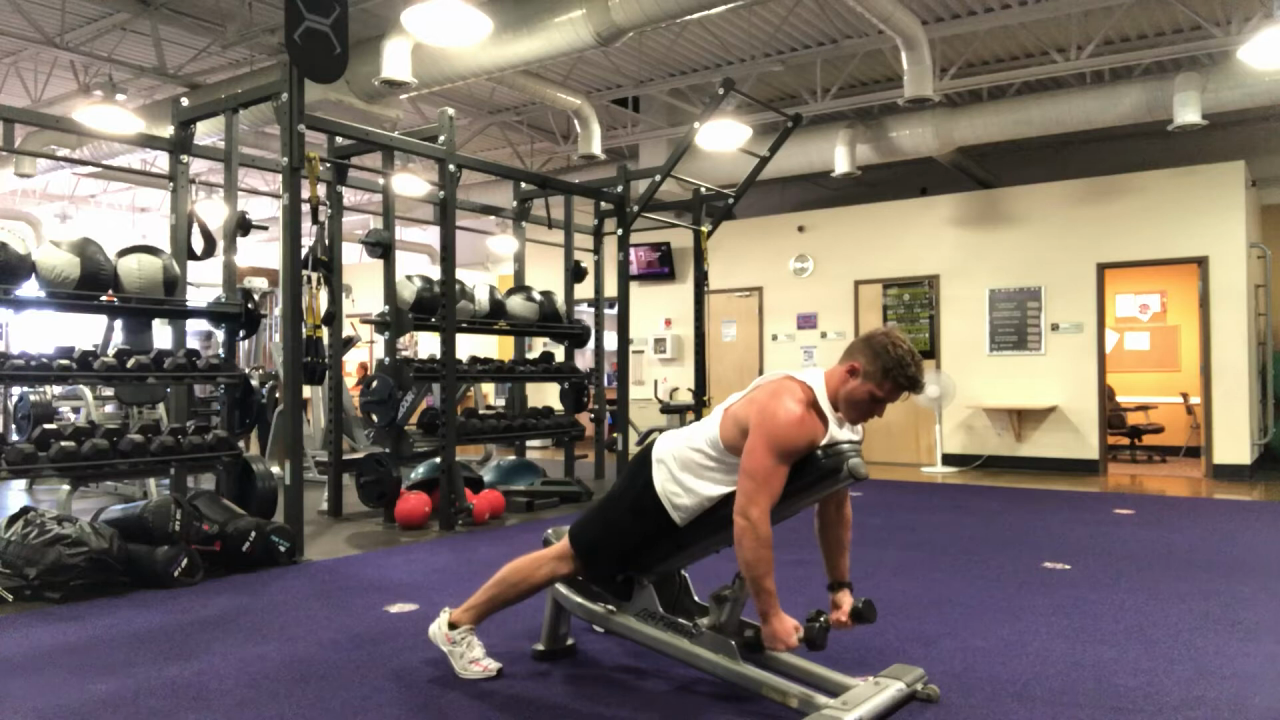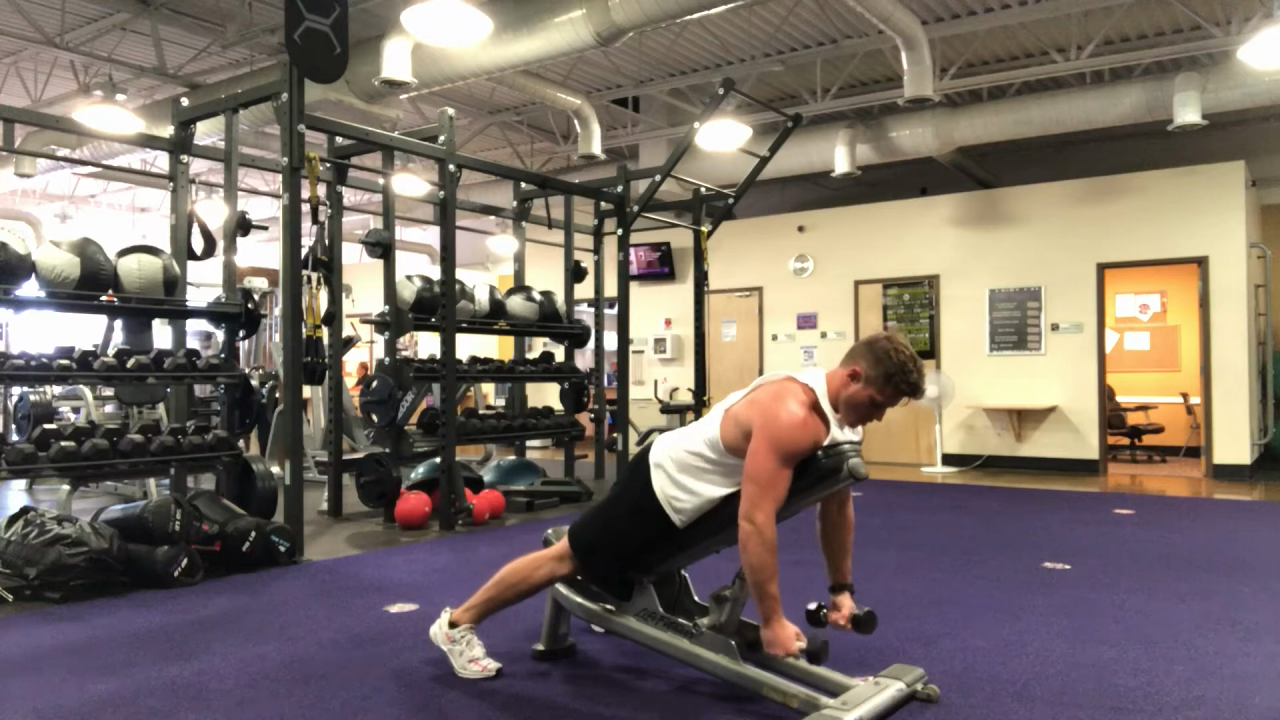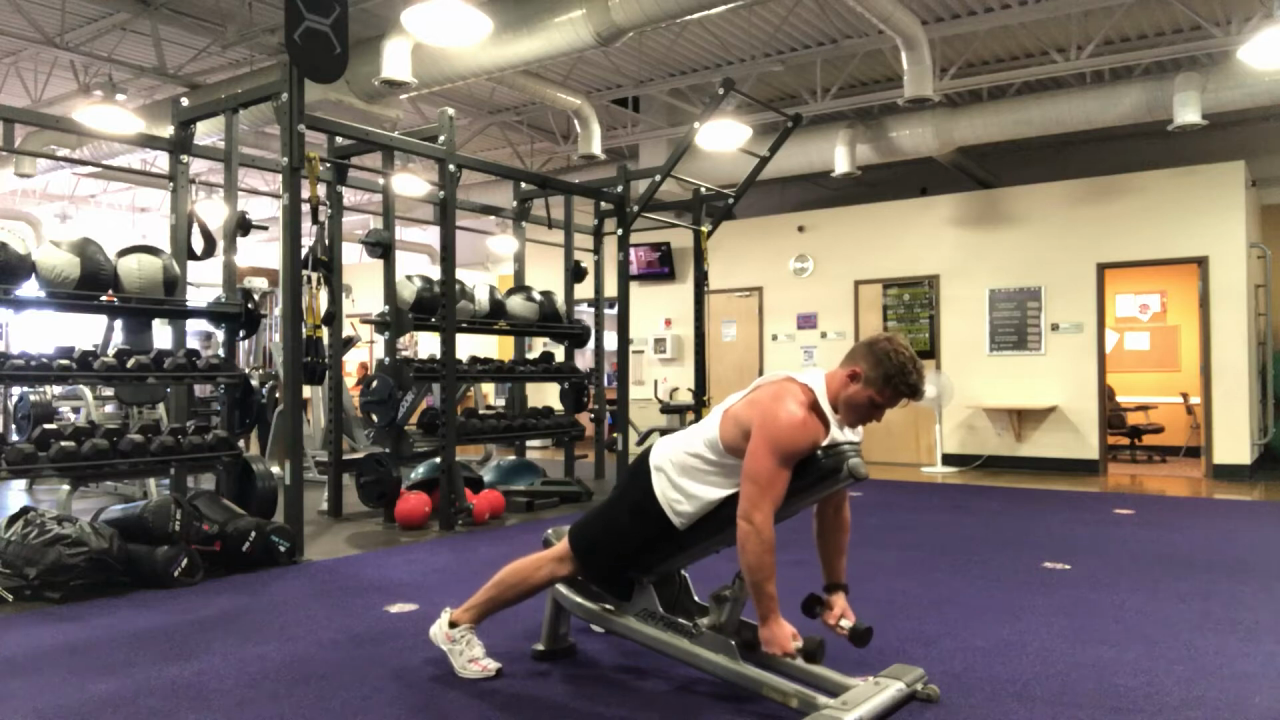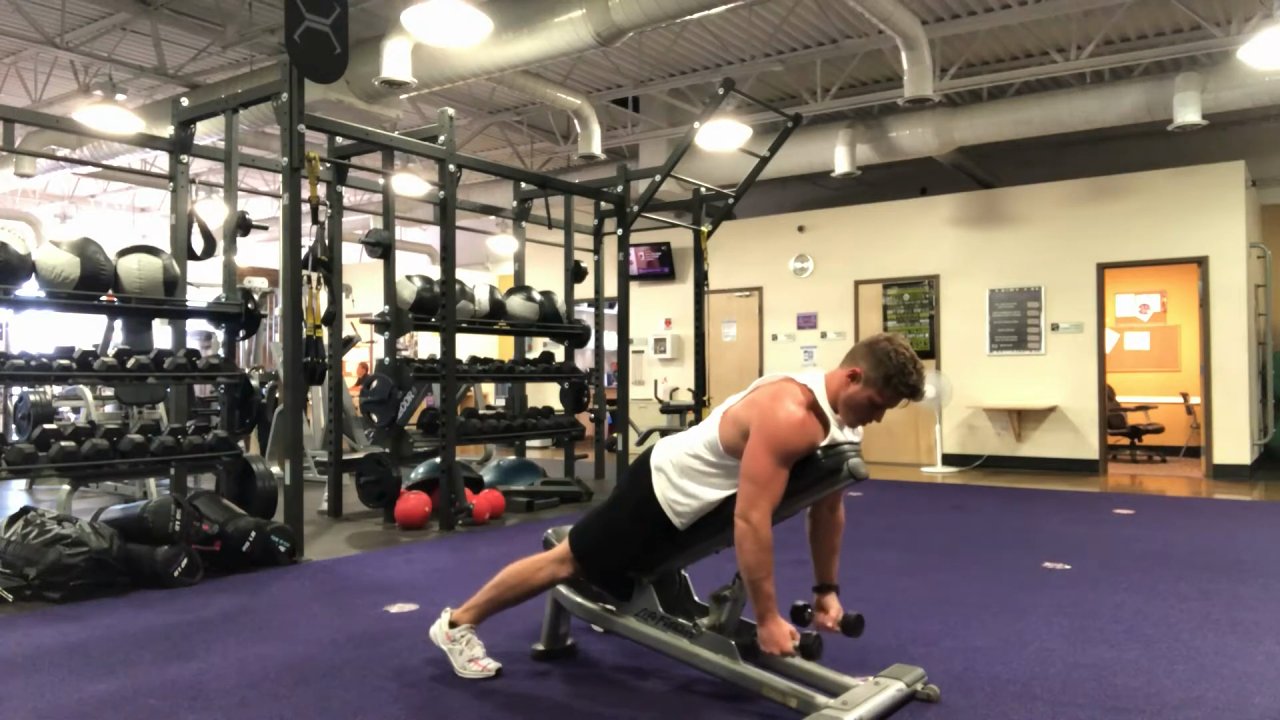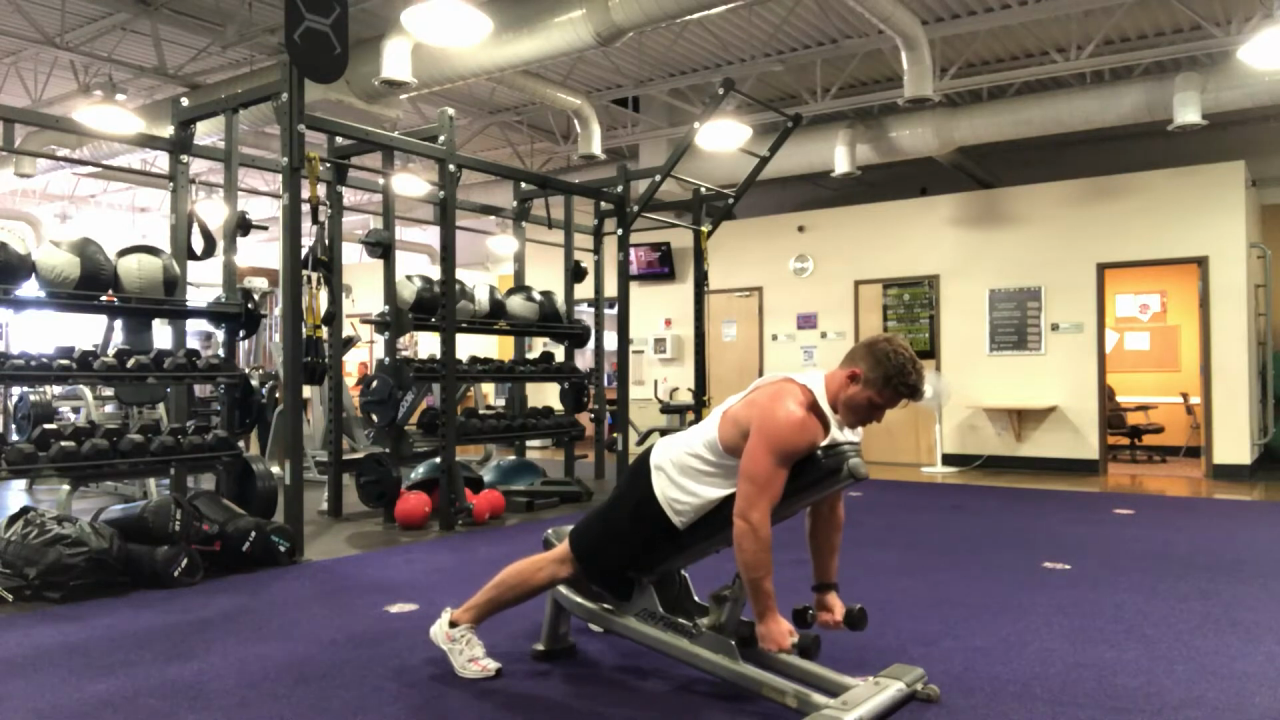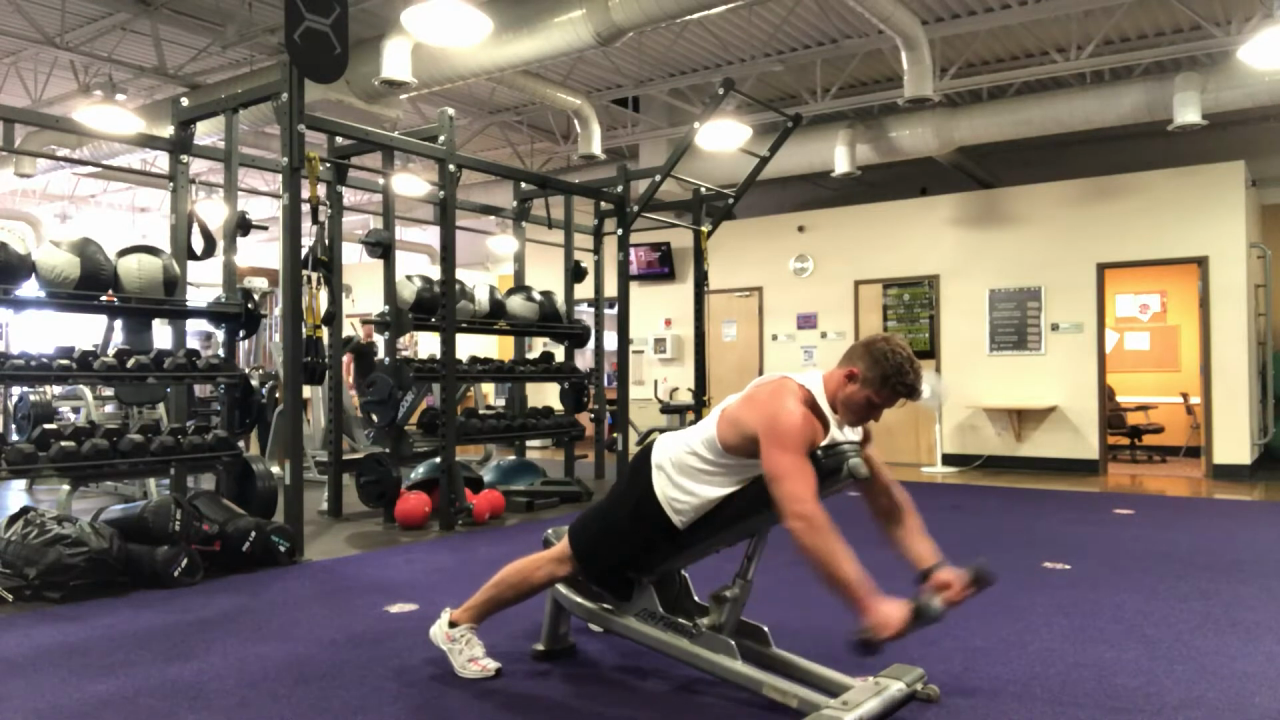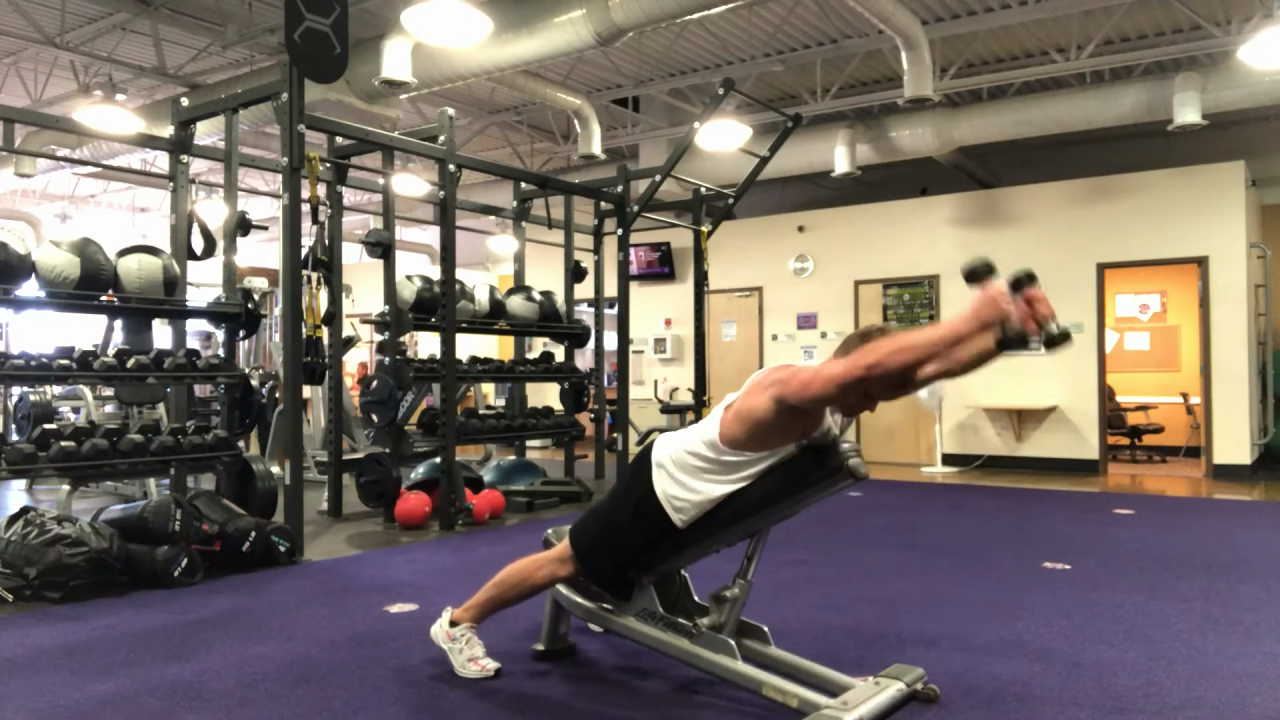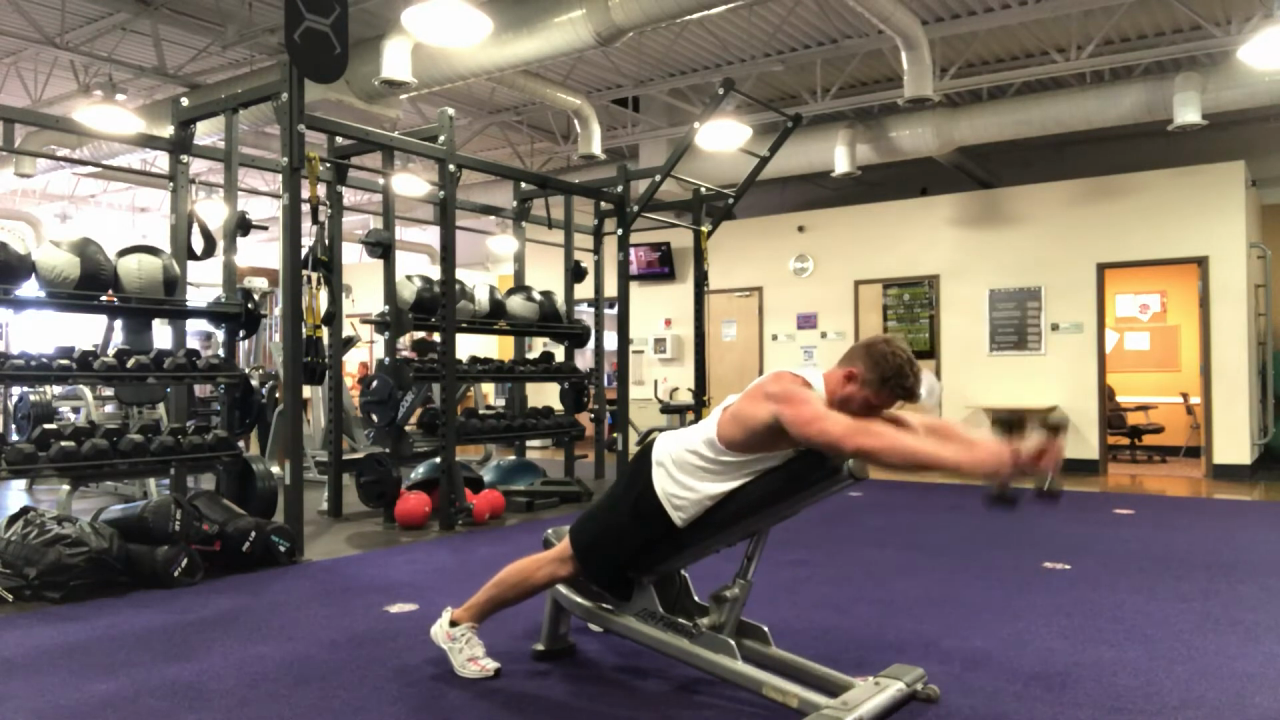
dt=0.5s
person 1, frame 1
left shoulder: (844, 415)
right shoulder: (790, 413)
left elbow: (835, 506)
right elbow: (749, 517)
left wrist: (840, 586)
right wrist: (771, 615)
left hip: (692, 493)
right hip: (665, 485)
right knee: (572, 555)
right ankle: (457, 623)
person 1, frame 2
left shoulder: (842, 414)
right shoulder: (792, 415)
left elbow: (836, 508)
right elbow: (755, 521)
left wrist: (842, 588)
right wrist: (773, 621)
left hip: (694, 493)
right hip: (664, 486)
right knee: (569, 556)
right ankle: (457, 623)
person 1, frame 3
left shoulder: (842, 415)
right shoulder: (791, 416)
left elbow: (833, 508)
right elbow: (753, 520)
left wrist: (836, 588)
right wrist: (769, 620)
left hip: (693, 497)
right hip: (664, 489)
right knee: (569, 558)
right ankle: (457, 623)
person 1, frame 4
left shoulder: (841, 416)
right shoulder: (790, 415)
left elbow: (827, 508)
right elbow: (750, 519)
left wrist: (827, 589)
right wrist: (767, 619)
left hip: (692, 499)
right hip: (663, 494)
right knee: (569, 560)
right ankle: (458, 623)
person 1, frame 5
left shoulder: (840, 414)
right shoulder: (790, 416)
left elbow: (827, 507)
right elbow: (749, 519)
left wrist: (826, 588)
right wrist: (766, 617)
left hip: (690, 502)
right hip: (662, 492)
right knee: (569, 561)
right ankle: (459, 623)
person 1, frame 6
left shoulder: (847, 413)
right shoulder: (786, 411)
left elbow: (887, 493)
right elbow: (802, 518)
left wrist: (933, 567)
right wrist: (869, 604)
left hip: (695, 506)
right hip: (662, 492)
right knee: (565, 560)
right ankle: (458, 623)
person 1, frame 7
left shoulder: (839, 393)
right shoulder: (796, 390)
left elbow: (928, 366)
right elbow: (871, 364)
left wrist: (1004, 324)
right wrist: (977, 319)
left hip: (690, 502)
right hip: (660, 492)
right knee: (567, 562)
right ankle: (459, 622)
person 1, frame 8
left shoulder: (846, 399)
right shoulder: (792, 397)
left elbow: (923, 431)
right elbow: (863, 445)
left wrist: (1014, 455)
right wrist: (981, 462)
left hip: (695, 500)
right hip: (662, 486)
left knee: (616, 562)
right knee: (568, 559)
right ankle: (459, 624)
